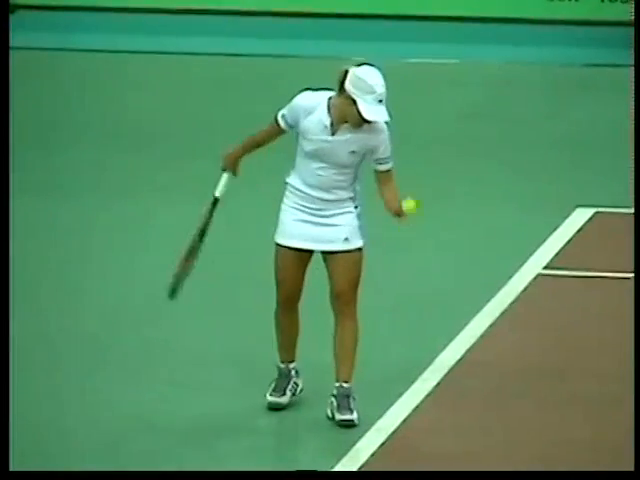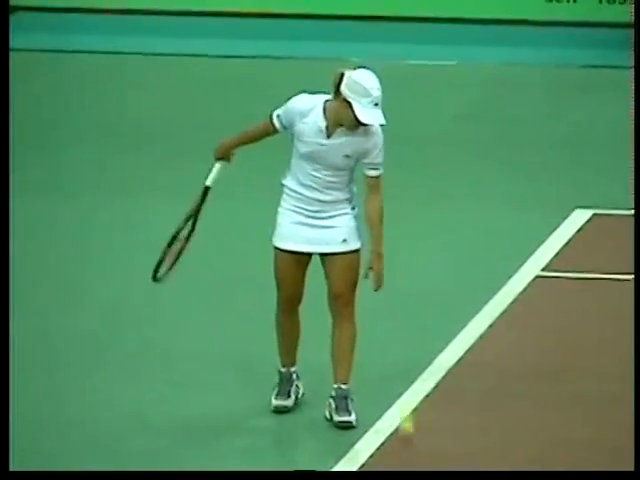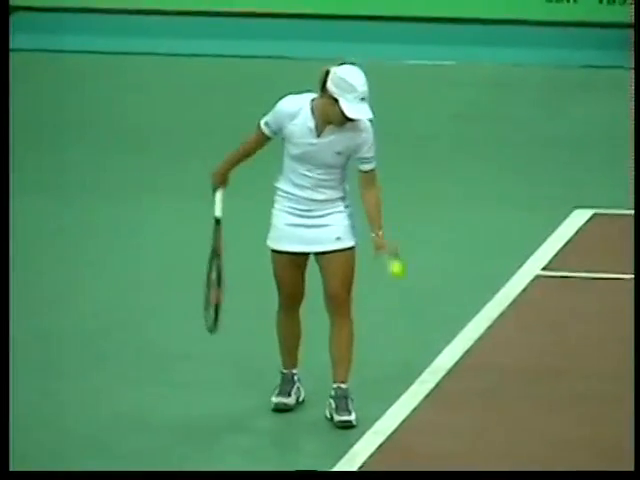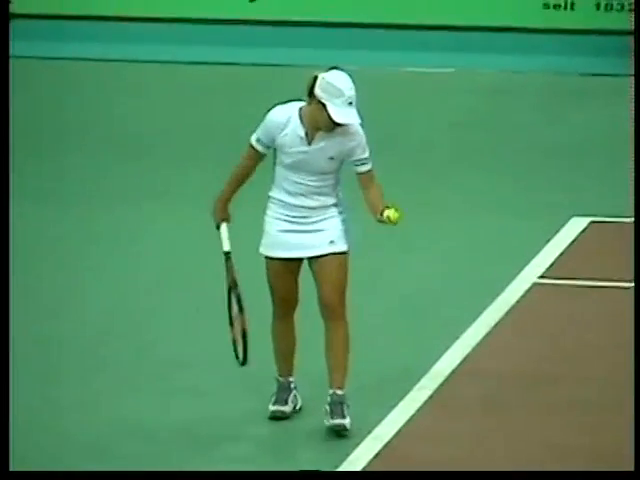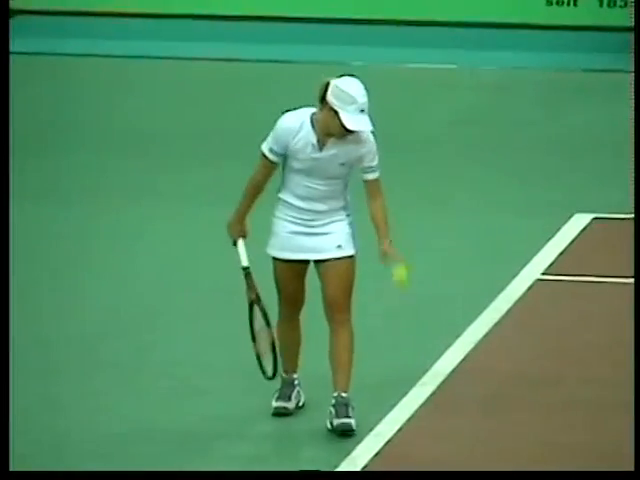
dt=0.2s
person 1, frame 1
left shoulder: (376, 132)
right shoulder: (306, 104)
left elbow: (385, 181)
right elbow: (273, 130)
left wrist: (396, 206)
right wrist: (238, 153)
left hip: (342, 219)
right hip: (297, 213)
left knee: (344, 304)
right knee: (287, 300)
left ankle: (343, 391)
right ankle: (286, 372)
person 1, frame 2
left shoulder: (371, 135)
right shoulder: (301, 107)
left elbow: (374, 192)
right elbow: (267, 128)
left wrist: (377, 252)
right wrist: (230, 146)
left hip: (339, 222)
right hip: (294, 217)
left knee: (342, 305)
right knee: (288, 303)
left ankle: (341, 392)
right ankle: (288, 376)
person 1, frame 3
left shoulder: (360, 129)
right shoulder: (289, 109)
left elbow: (369, 184)
right elbow: (257, 141)
left wrist: (378, 231)
right wrist: (224, 170)
left hip: (333, 221)
right hip: (288, 218)
left knee: (339, 305)
right knee: (289, 302)
left ankle: (340, 391)
right ankle: (289, 378)
person 1, frame 4
left shoulder: (352, 135)
right shoulder: (279, 119)
left elbow: (368, 183)
right elbow: (250, 160)
left wrist: (383, 213)
right wrist: (224, 200)
left hip: (326, 226)
right hip: (281, 225)
left knee: (334, 310)
right knee: (284, 309)
left ankle: (337, 397)
right ankle: (286, 386)
person 1, frame 5
left shoulder: (363, 141)
right shoulder: (290, 125)
left elbow: (374, 194)
right elbow: (262, 173)
left wrist: (385, 241)
right wrist: (239, 216)
left hip: (334, 232)
right hip: (288, 229)
left knee: (338, 312)
right knee: (289, 309)
left ankle: (341, 400)
right ankle: (290, 382)
